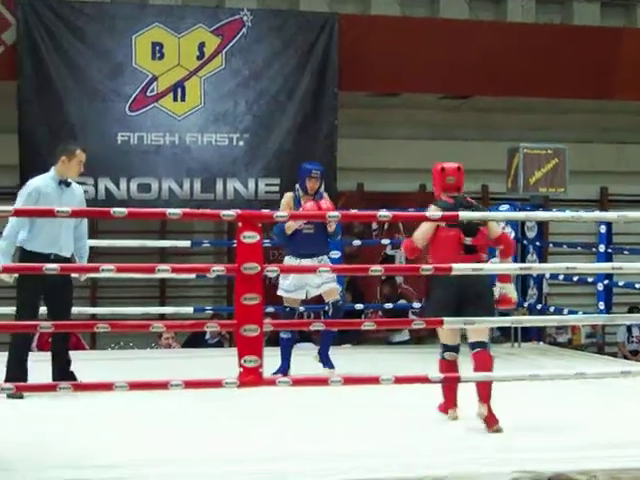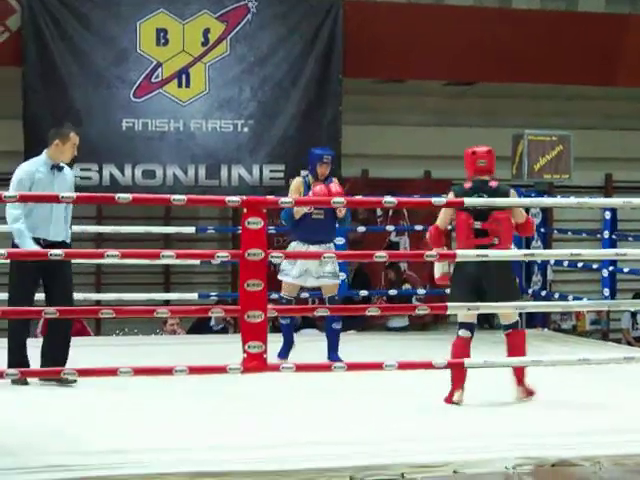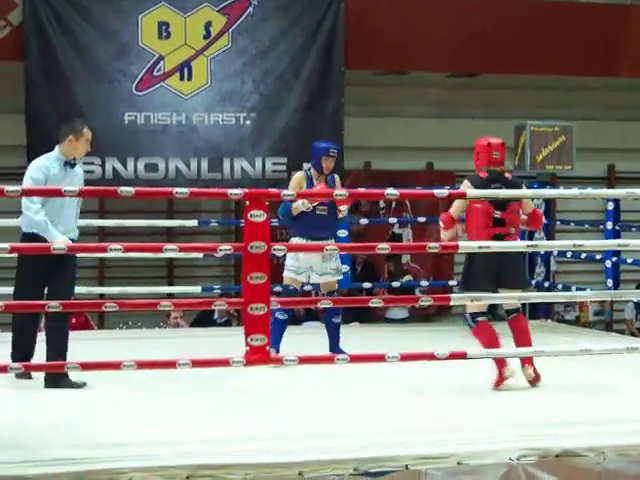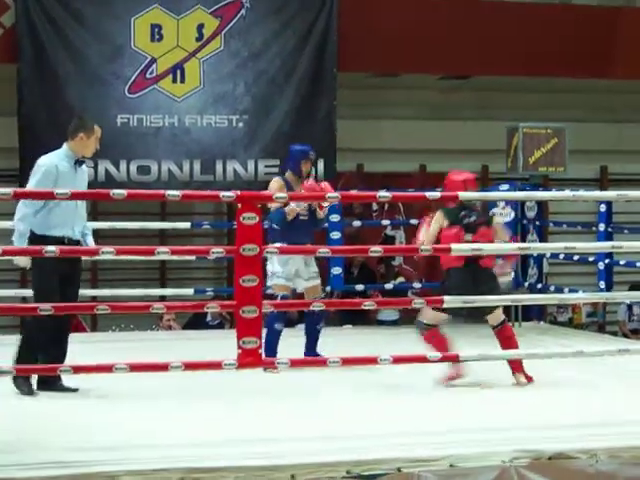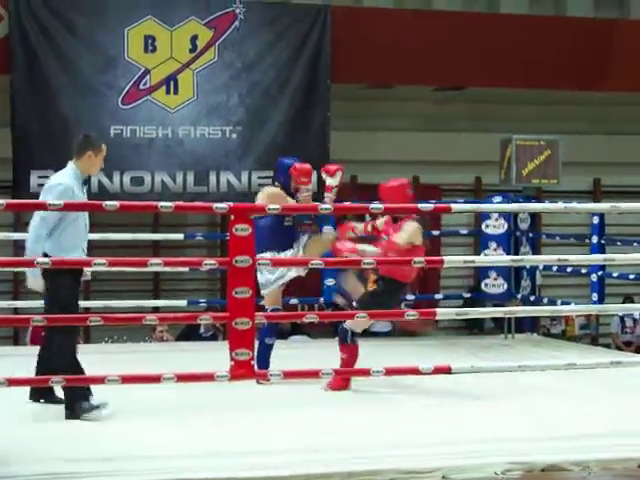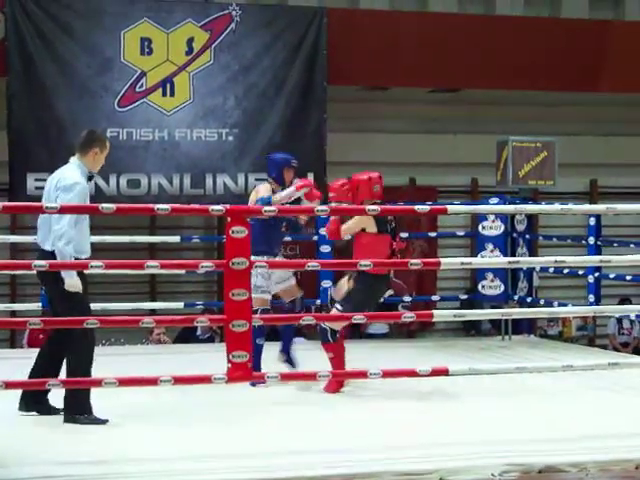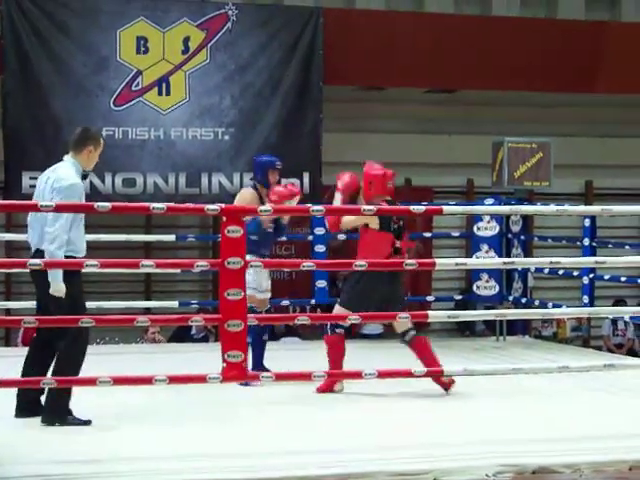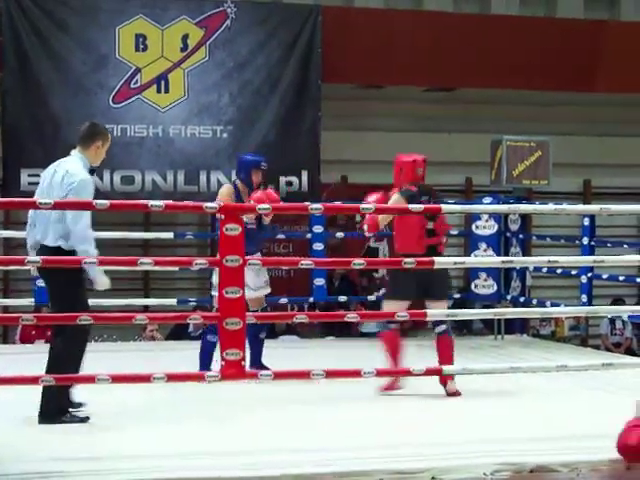
dt=0.3s
person 1, frame 1
left shoulder: (77, 192)
right shoulder: (36, 186)
left elbow: (80, 231)
left wrist: (82, 261)
left hip: (62, 263)
right hip: (34, 261)
left knee: (61, 321)
right knee: (25, 321)
left ankle: (62, 374)
person 1, frame 2
left shoulder: (68, 175)
right shoulder: (27, 171)
right elbow: (14, 212)
left wrist: (65, 242)
right wrist: (28, 245)
left hip: (57, 248)
right hip: (28, 249)
left knee: (63, 307)
right knee: (21, 308)
left ankle: (53, 367)
right ankle: (18, 368)
person 1, frame 3
left shoulder: (78, 172)
right shoulder: (40, 167)
right elbow: (31, 209)
left wrist: (70, 238)
right wrist: (54, 237)
left hip: (65, 248)
right hip: (36, 245)
left knee: (61, 308)
left ankle: (56, 372)
right ankle: (21, 361)
person 1, frame 4
left shoulder: (83, 170)
right shoulder: (49, 164)
right elbow: (26, 207)
left wrist: (88, 241)
right wrist: (20, 246)
left hip: (71, 248)
right hip: (45, 246)
left knee: (65, 313)
left ankle: (50, 376)
person 1, frame 5
left shoulder: (79, 185)
right shoulder: (62, 184)
right elbow: (38, 228)
left wrist: (82, 260)
right wrist: (33, 271)
left hip: (69, 266)
right hip: (54, 267)
left knee: (59, 328)
right knee: (64, 328)
left ankle: (41, 387)
right ankle: (76, 399)
person 1, frame 6
left shoulder: (62, 175)
right shoulder: (75, 181)
left elbow: (47, 222)
right elbow: (64, 229)
right wrist: (70, 273)
left hip: (51, 261)
right hip: (63, 265)
left knee: (63, 331)
right knee: (82, 333)
left ankle: (35, 398)
right ankle: (77, 408)
person 1, frame 7
left shoulder: (51, 174)
right shoulder: (71, 182)
left elbow: (34, 220)
right elbow: (57, 232)
right wrist: (57, 277)
left hip: (44, 262)
right hip: (61, 267)
left knee: (48, 334)
right knee: (75, 335)
left ankle: (28, 402)
right ankle: (56, 408)
person 1, frame 8
left shoulder: (55, 168)
right shoulder: (80, 178)
left elbow: (34, 216)
right elbow: (81, 231)
left wrist: (34, 253)
right wrist: (96, 273)
left hip: (48, 254)
right hip: (64, 259)
left knee: (74, 327)
right knee: (71, 332)
left ankle: (60, 396)
right ankle: (52, 408)
person 2, frame 1
left shoulder: (437, 210)
right shoulder: (479, 210)
left elbow: (412, 248)
right elbow: (505, 244)
left wrist: (414, 245)
right wrist: (505, 283)
left hip: (445, 283)
right hip: (477, 282)
left knee: (449, 349)
right knee: (480, 348)
left ankle: (451, 405)
right ankle: (484, 404)
person 2, frame 2
left shoulder: (458, 194)
right shoulder: (506, 194)
left elbow: (436, 233)
right elbow: (527, 229)
left wrist: (440, 262)
left hip: (468, 266)
right hip: (499, 265)
left knee: (464, 328)
right knee: (512, 326)
left ankle: (457, 389)
right ankle: (521, 385)
person 2, frame 3
left shoulder: (471, 183)
right shoulder: (516, 185)
left elbow: (449, 219)
right elbow: (535, 221)
left wrist: (447, 233)
left hip: (481, 254)
right hip: (509, 254)
left knee: (476, 316)
right knee: (514, 312)
left ankle: (503, 366)
right ankle: (528, 367)
person 2, frame 4
left shoulder: (443, 214)
right shoulder: (484, 215)
left elbow: (423, 245)
right elbow: (508, 243)
left wrist: (424, 227)
right wrist: (503, 267)
left hip: (457, 277)
right hip: (483, 276)
left knee: (426, 323)
right knee: (500, 324)
left ankle: (455, 364)
right ankle: (519, 373)
person 2, frame 5
left shoulder: (412, 226)
right shoulder: (390, 220)
left elbow: (388, 252)
right elbow: (367, 230)
left wrist: (353, 248)
left hip: (391, 286)
right hip: (381, 277)
left knee: (349, 329)
left ankle: (343, 378)
person 2, frame 6
left shoulder: (367, 216)
left elbow: (333, 233)
left hip: (370, 280)
right hip: (379, 277)
left knee: (329, 329)
left ankle: (338, 379)
person 2, frame 7
left shoulder: (373, 212)
left elbow: (334, 223)
left wrist: (341, 191)
left hip: (368, 277)
right hip: (393, 278)
left knee: (335, 325)
right knee: (407, 331)
left ankle: (334, 379)
right ankle: (441, 376)
person 2, frame 8
left shoulder: (401, 195)
right shoulder: (432, 195)
left elbow: (374, 226)
left wrist: (372, 205)
left hip: (409, 264)
right knee: (441, 323)
left ankle: (395, 375)
right ankle: (447, 379)
person 3, frame 1
left shoulder: (324, 198)
right shoulder: (289, 198)
left elbow: (334, 235)
right elbow: (278, 234)
left wrist: (332, 224)
right wrist: (293, 224)
left hip: (320, 261)
right hip: (294, 262)
left knee: (336, 305)
right knee: (289, 313)
left ankle: (324, 352)
right ankle: (284, 365)
person 3, frame 2
left shoulder: (333, 184)
right shoulder: (299, 183)
left elbow: (343, 221)
right elbow: (286, 218)
left wrist: (341, 209)
right wrist: (304, 206)
left hip: (325, 249)
right hip: (300, 248)
left knee: (332, 302)
right knee: (286, 299)
left ankle: (333, 353)
right ankle: (287, 343)
person 3, frame 3
left shoulder: (335, 180)
right shoulder: (300, 178)
left elbow: (340, 216)
right elbow: (284, 213)
left wrist: (343, 209)
right wrist: (302, 204)
left hip: (326, 245)
right hip: (301, 243)
left knee: (331, 297)
right knee: (289, 293)
left ankle: (334, 347)
right ankle: (273, 348)
person 3, frame 4
left shoulder: (308, 184)
right shoulder: (278, 183)
left elbow: (315, 221)
right elbow: (276, 221)
left wrist: (322, 208)
right wrist: (298, 204)
left knee: (317, 302)
right knee: (282, 300)
left ankle: (311, 351)
right ankle: (269, 355)
person 3, frame 5
left shoulder: (292, 196)
right shoulder: (271, 192)
left elbow: (316, 217)
right elbow: (304, 216)
left wrist: (331, 190)
right wrist: (305, 191)
left hip: (292, 253)
right hip: (270, 258)
left knee: (328, 233)
right knee: (273, 312)
right ankle: (261, 367)
person 3, frame 6
left shoulder: (281, 191)
right shoulder: (264, 189)
left elbow: (296, 227)
right elbow: (261, 205)
left wrist: (307, 207)
right wrist: (290, 192)
left hip: (273, 258)
right hip: (256, 259)
left knee: (295, 301)
right knee: (260, 313)
left ankle: (286, 349)
right ankle: (254, 369)
person 3, frame 7
left shoulder: (268, 195)
right shoulder: (248, 194)
left elbow: (277, 232)
right elbow: (252, 230)
right wrist: (272, 208)
left hip: (261, 261)
right hip: (245, 260)
left knee: (262, 312)
right knee: (249, 311)
left ankle: (257, 365)
person 3, frame 8
left shoulder: (256, 194)
right shoulder: (227, 191)
left wrist: (267, 216)
right wrist: (246, 214)
left hip: (253, 259)
left knee: (259, 311)
left ankle: (255, 362)
right ankle: (204, 368)
